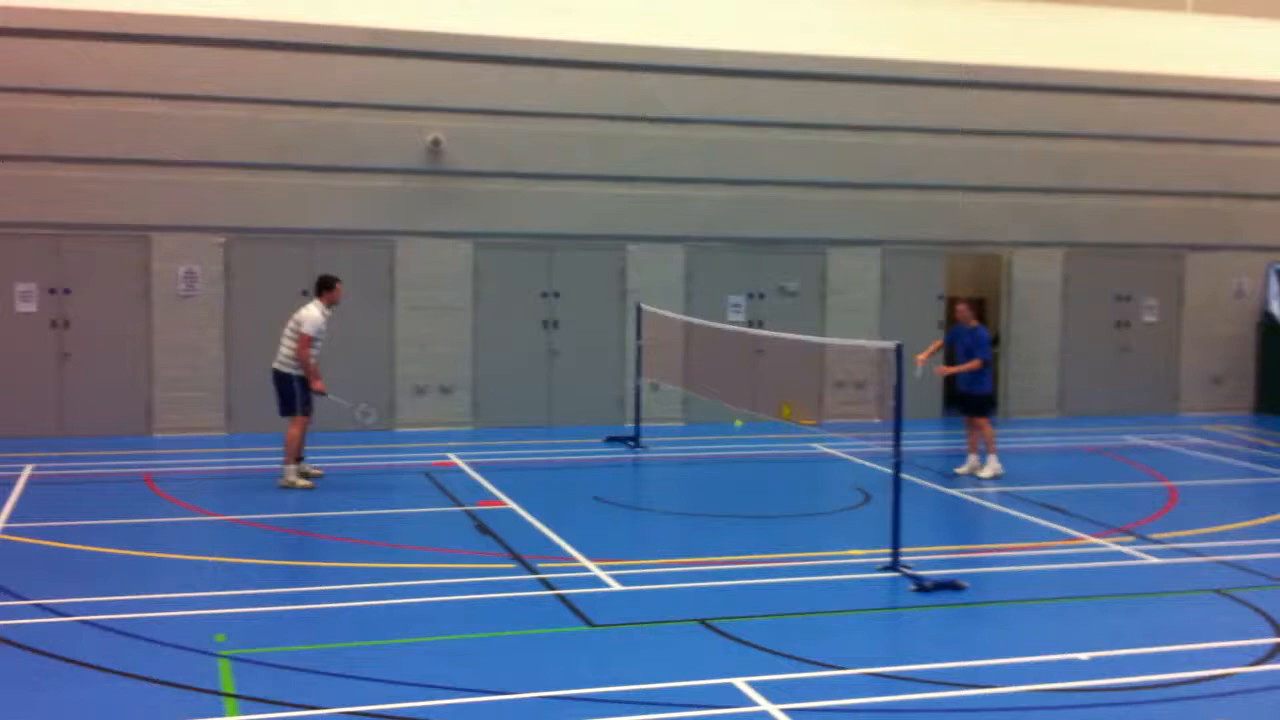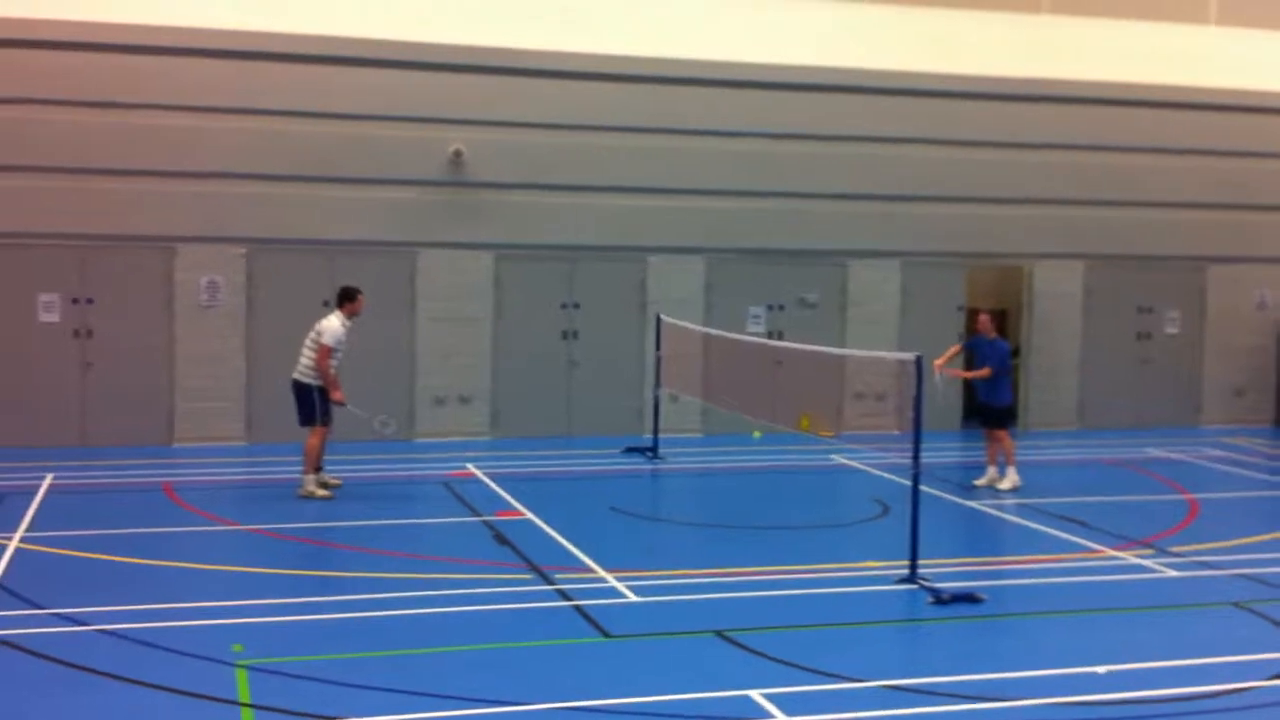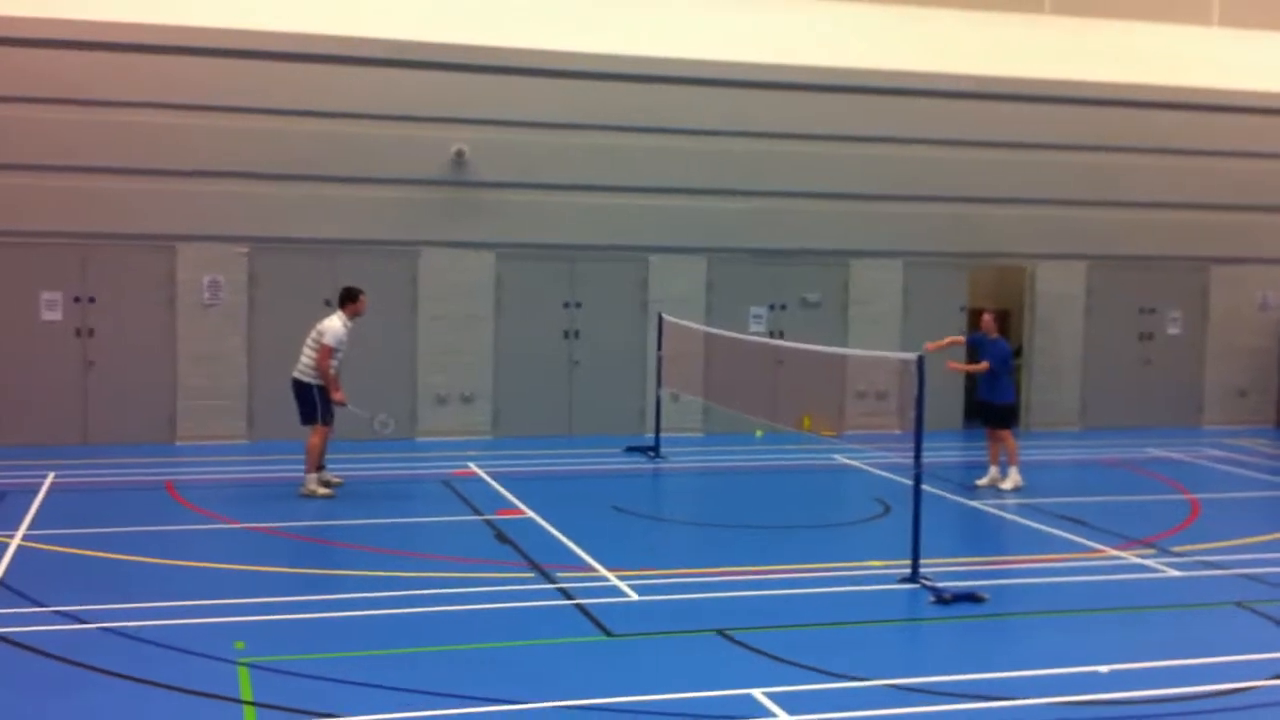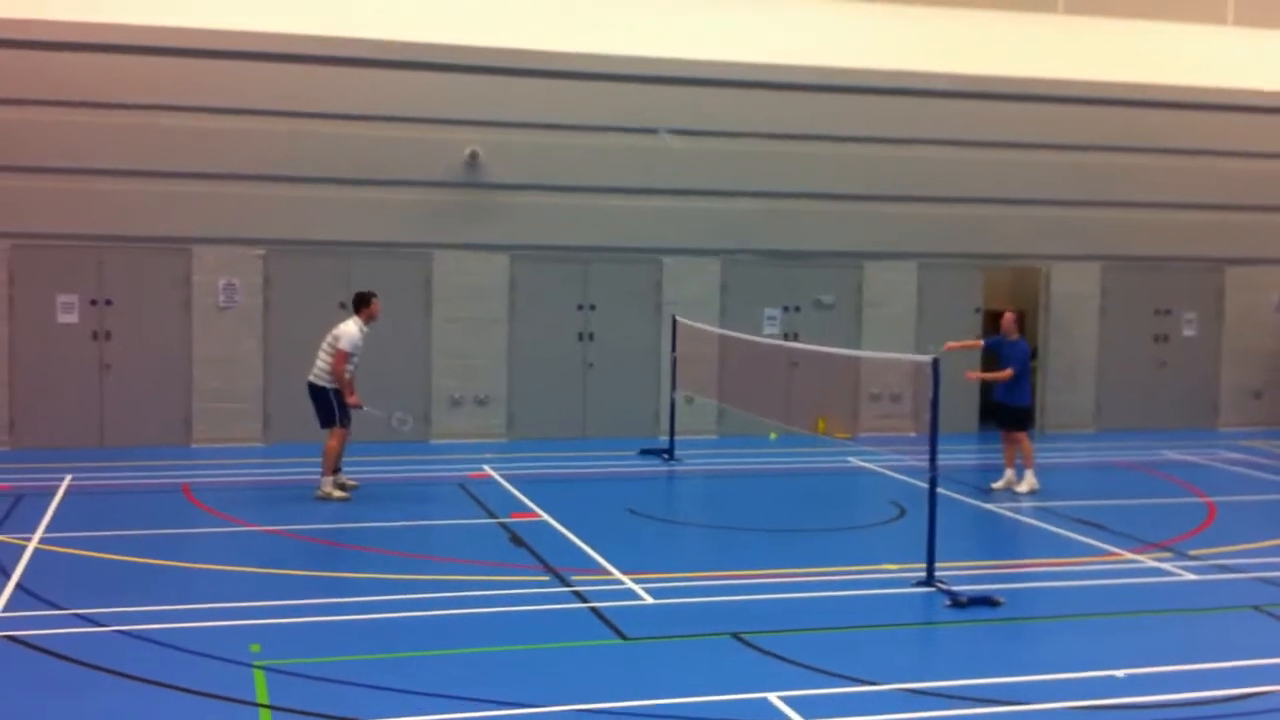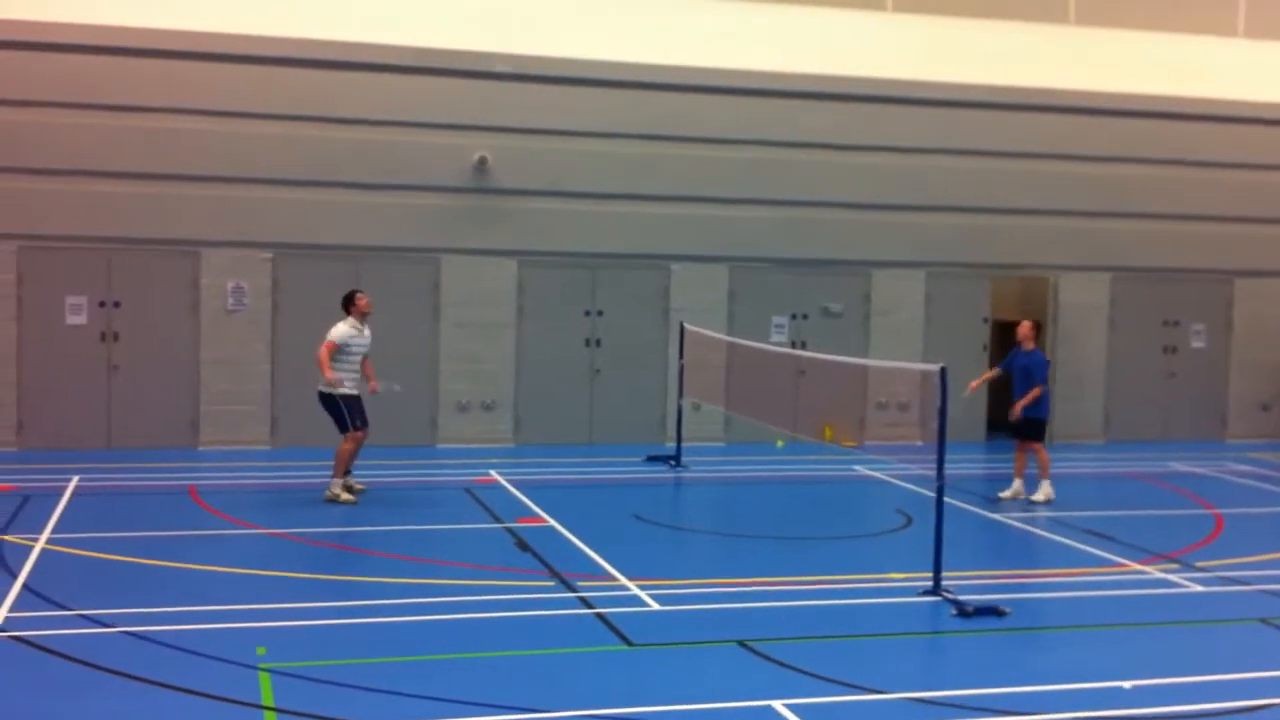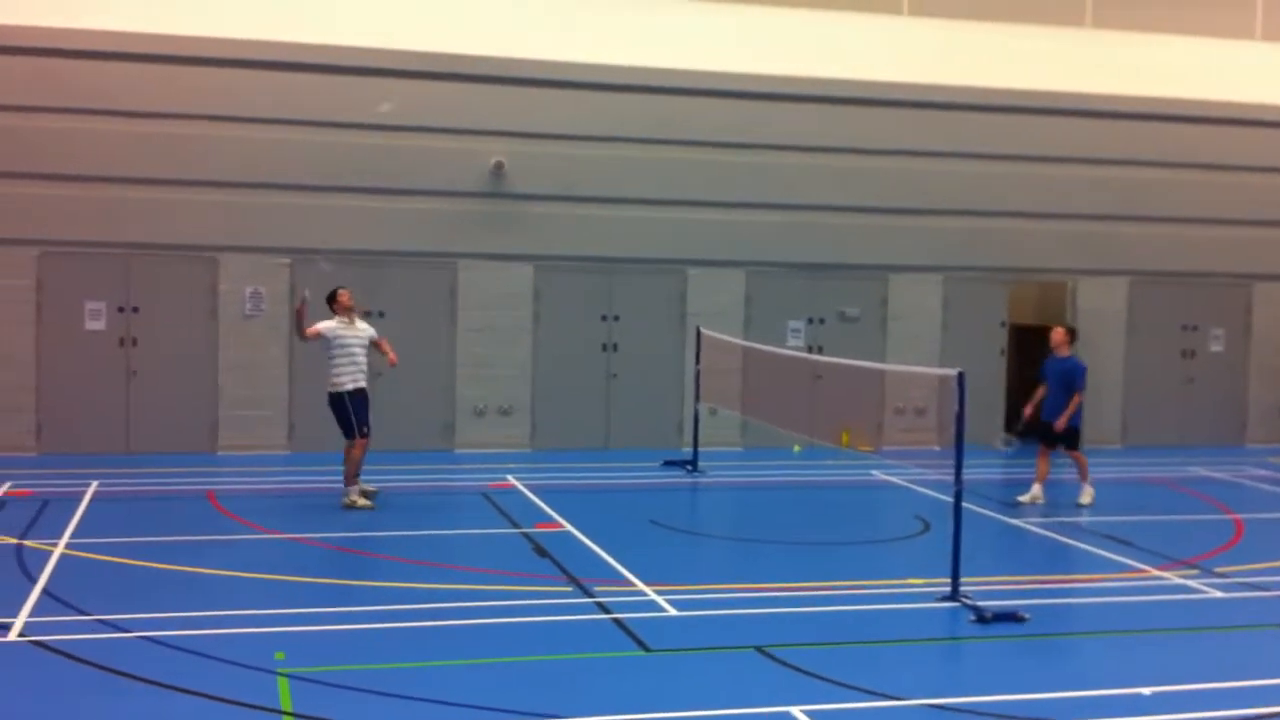
dt=0.3s
person 1, frame 1
left shoulder: (317, 313)
right shoulder: (314, 316)
right elbow: (301, 351)
left wrist: (317, 378)
right wrist: (313, 381)
left hip: (295, 374)
right hip: (291, 374)
left knee: (304, 419)
right knee: (298, 420)
left ankle: (300, 465)
right ankle: (289, 474)
person 1, frame 2
left shoulder: (338, 325)
right shoulder: (334, 327)
right elbow: (321, 362)
left wrist: (337, 388)
right wrist: (332, 391)
left hip: (314, 383)
right hip: (310, 384)
left knee: (323, 429)
right knee: (318, 430)
left ankle: (319, 475)
right ankle: (308, 484)
person 1, frame 3
left shoulder: (340, 325)
right shoulder: (336, 327)
right elbow: (322, 362)
left wrist: (338, 389)
right wrist: (332, 392)
left hip: (314, 382)
right hip: (309, 382)
left knee: (326, 427)
right knee: (320, 429)
left ankle: (321, 473)
right ankle: (310, 483)
person 1, frame 4
left shoulder: (357, 330)
right shoulder: (351, 332)
right elbow: (337, 366)
left wrist: (353, 393)
right wrist: (347, 395)
left hip: (329, 386)
right hip: (325, 386)
left knee: (343, 430)
right knee: (338, 432)
left ankle: (337, 476)
right ankle: (325, 486)
person 1, frame 5
left shoulder: (365, 333)
right shoulder: (342, 330)
right elbow: (324, 352)
left wrist: (371, 381)
right wrist: (327, 373)
left hip: (351, 392)
right hip: (334, 392)
left knee: (361, 434)
right knee: (353, 435)
left ankle: (346, 478)
right ankle: (335, 488)
person 1, frame 6
left shoulder: (364, 327)
right shoulder: (330, 326)
left elbow: (380, 342)
right elbow: (304, 334)
left wrist: (390, 354)
right wrist: (300, 313)
left hip: (359, 390)
right hip: (342, 392)
left knee: (358, 440)
right knee: (360, 441)
left ankle: (353, 482)
right ankle: (351, 494)
person 2, frame 1
left shoulder: (981, 335)
right shoulder: (958, 330)
left elbow: (978, 363)
right elbow: (941, 342)
left wrist: (952, 370)
right wrist: (925, 355)
left hip: (980, 387)
right hip: (964, 386)
left knee: (982, 422)
right knee: (970, 422)
left ankle: (993, 462)
right ankle: (973, 461)
person 2, frame 2
left shoulder: (1001, 347)
right shoulder: (978, 340)
left elbow: (987, 372)
right elbow: (958, 348)
left wrist: (962, 374)
right wrist: (943, 360)
left hip: (1000, 399)
right hip: (984, 397)
left knee: (1001, 434)
right knee: (989, 434)
left ankle: (1012, 475)
right ankle: (992, 473)
person 2, frame 3
left shoulder: (1001, 347)
right shoulder: (981, 338)
left elbow: (984, 367)
right elbow: (958, 340)
left wrist: (960, 367)
right wrist: (936, 345)
left hip: (1003, 398)
right hip: (986, 397)
left knee: (1005, 434)
right knee: (991, 434)
left ankle: (1014, 475)
right ankle: (994, 472)
person 2, frame 4
left shoulder: (1022, 348)
right shoulder: (1001, 341)
left elbow: (1008, 374)
right elbow: (978, 344)
left wrist: (981, 376)
right wrist: (956, 345)
left hip: (1019, 401)
right hip: (1003, 398)
left knee: (1020, 436)
right knee: (1007, 436)
left ankle: (1029, 478)
right ankle: (1009, 475)
person 2, frame 5
left shoulder: (1039, 359)
right shoulder: (1016, 354)
left elbow: (1039, 388)
right elbow: (998, 370)
left wrist: (1020, 405)
right wrist: (978, 381)
left hip: (1035, 412)
right hip: (1018, 411)
left knee: (1036, 446)
right knee: (1020, 446)
left ankle: (1046, 488)
right ankle: (1018, 486)
person 2, frame 6
left shoulder: (1076, 365)
right shoulder: (1050, 362)
left elbow: (1078, 395)
left wrist: (1065, 418)
right wrist: (1031, 405)
left hip: (1067, 419)
right hip: (1048, 417)
left knee: (1073, 453)
right knee: (1043, 451)
left ankle: (1086, 487)
right ankle: (1036, 491)
